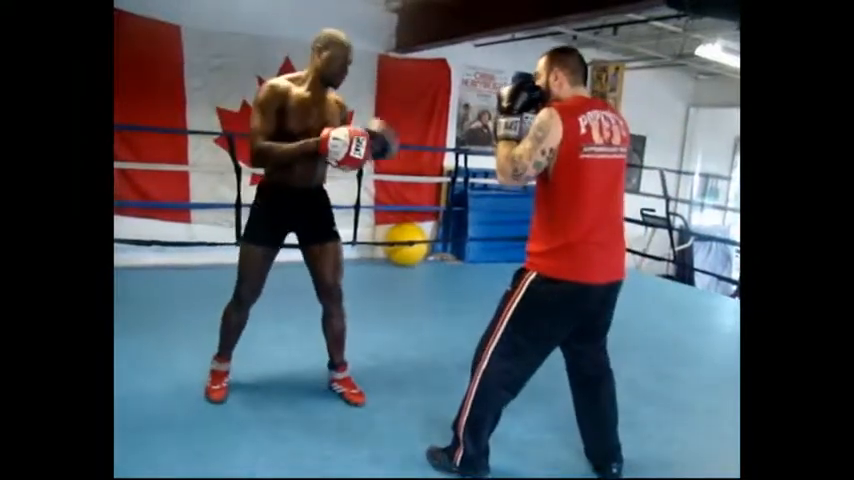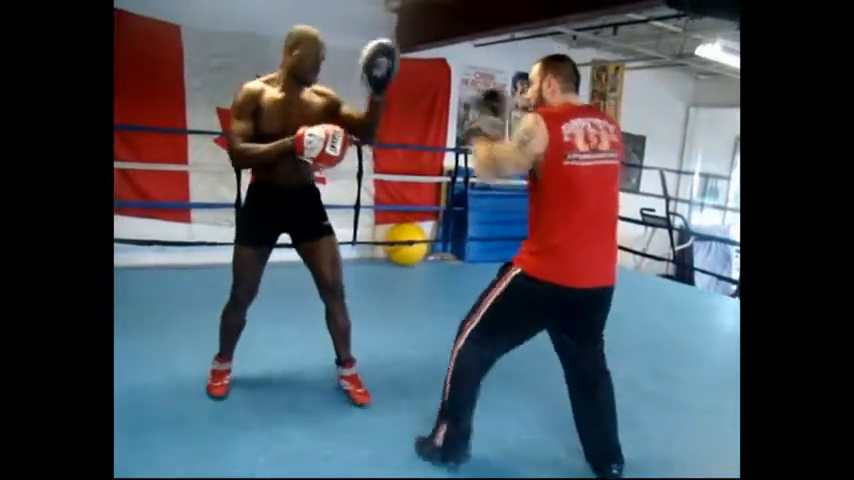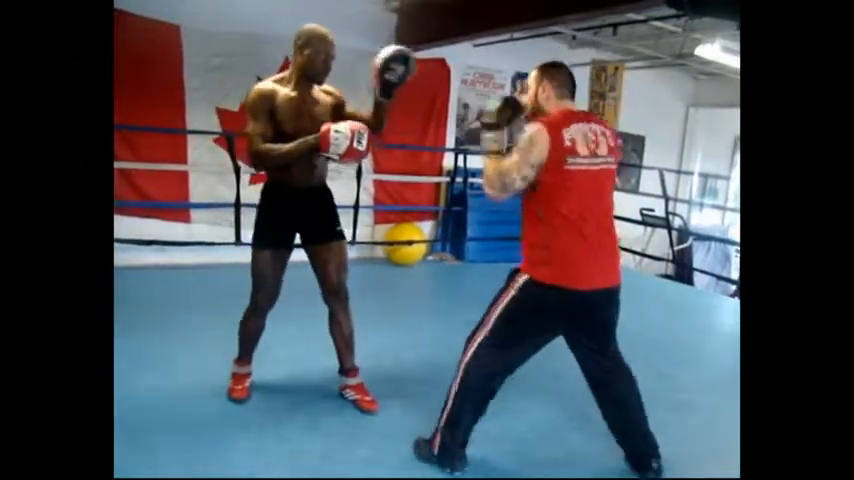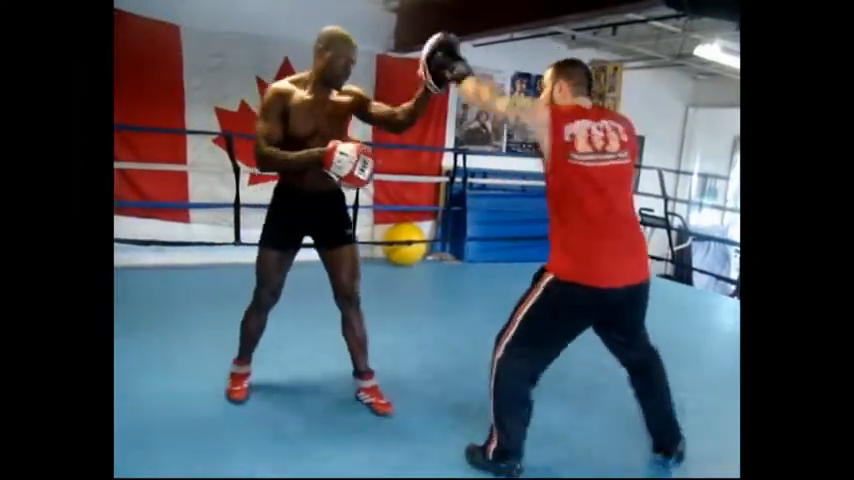
dt=0.4s
person 1, frame 1
left shoulder: (556, 118)
right shoulder: (615, 121)
left elbow: (510, 173)
left wrist: (509, 119)
left hip: (558, 271)
right hip: (607, 271)
left knee: (498, 360)
right knee: (591, 363)
person 1, frame 2
left shoulder: (541, 124)
right shoulder: (608, 127)
left elbow: (490, 169)
left wrist: (484, 124)
left hip: (545, 271)
right hip: (599, 274)
left knee: (472, 344)
right knee: (588, 364)
left ankle: (448, 442)
person 1, frame 3
left shoulder: (542, 131)
right shoulder: (606, 133)
left elbow: (498, 187)
left wrist: (493, 135)
left hip: (550, 278)
right hip: (603, 279)
left knee: (484, 356)
right knee: (607, 366)
person 1, frame 4
left shoulder: (548, 119)
right shoulder: (624, 126)
left elbow: (487, 99)
left wrist: (455, 69)
left hip: (575, 275)
right hip: (631, 273)
left knee: (513, 355)
right knee: (639, 354)
right ankle: (668, 442)
person 2, frame 1
left shoulder: (336, 105)
right shoulder: (277, 91)
left elbow: (338, 153)
right elbow: (258, 151)
left wrist: (364, 146)
right wrist: (315, 144)
left hip: (314, 201)
right hip: (273, 199)
left knee: (332, 293)
right knee: (245, 294)
left ankle: (339, 372)
right ankle: (221, 366)
person 2, frame 2
left shoulder: (323, 99)
right shoulder: (253, 93)
left elbow: (366, 133)
right elbow: (238, 154)
left wrist: (377, 94)
right wrist: (291, 144)
left hip: (305, 199)
right hip: (263, 200)
left knee: (333, 289)
right knee: (242, 294)
left ankle: (347, 369)
right ankle: (222, 365)
person 2, frame 3
left shoulder: (329, 98)
right shoulder: (266, 94)
left elbow: (369, 131)
right elbow: (258, 156)
left wrist: (384, 97)
right wrist: (314, 141)
left hip: (318, 200)
right hip: (278, 201)
left knee: (337, 293)
right knee: (262, 299)
left ankle: (349, 378)
right ankle: (242, 368)
person 2, frame 4
left shoulder: (350, 98)
right shoulder: (281, 94)
left elbow: (398, 121)
right elbow: (263, 156)
left wrist: (428, 91)
right wrist: (319, 156)
left hip: (331, 203)
right hip: (289, 202)
left knee: (349, 297)
right knee: (265, 297)
left ankle: (365, 381)
right ankle: (241, 368)
